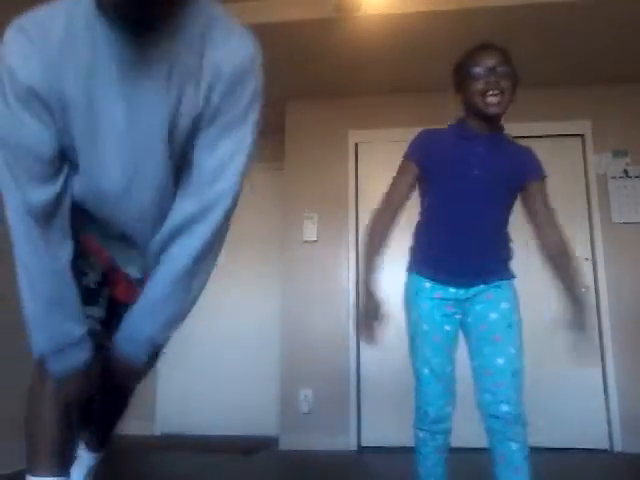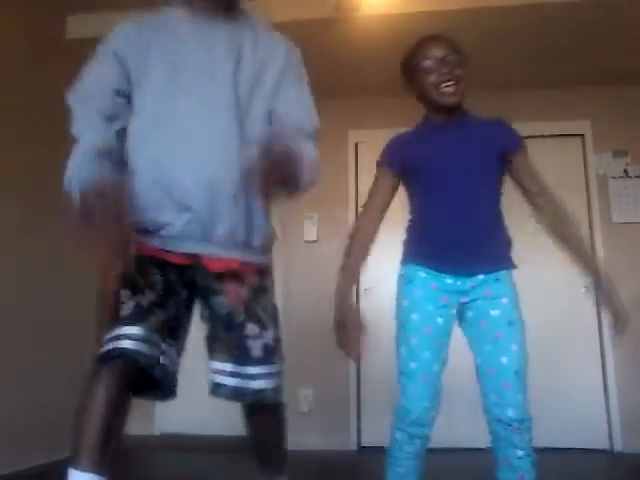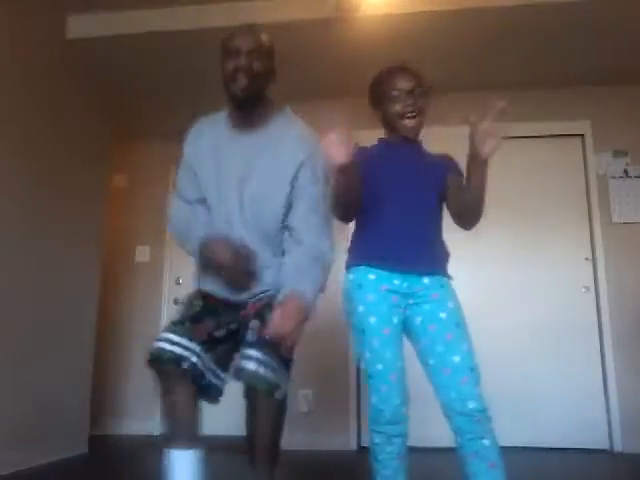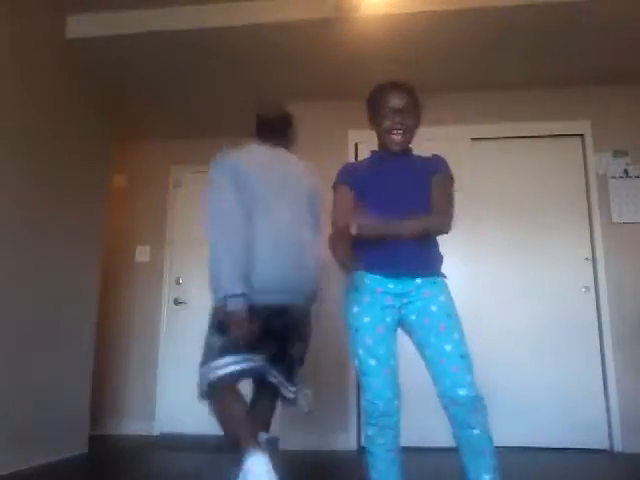
dt=0.5s
person 1, frame 1
left shoulder: (230, 55)
left elbow: (205, 211)
left wrist: (138, 338)
right wrist: (64, 349)
left hip: (164, 249)
right hip: (83, 226)
left knee: (120, 370)
right knee: (65, 362)
person 1, frame 2
left shoulder: (276, 53)
left elbow: (298, 143)
right elbow: (92, 123)
left wrist: (291, 164)
right wrist: (93, 180)
left hip: (238, 243)
right hip: (153, 235)
left knee: (259, 380)
right knee: (121, 358)
person 1, frame 3
left shoulder: (300, 143)
right shoulder: (200, 136)
left elbow: (309, 236)
right elbow: (184, 210)
left wrist: (296, 296)
right wrist: (207, 242)
left hip: (277, 288)
right hip: (220, 284)
right knee: (173, 354)
person 1, frame 4
left shoulder: (230, 161)
right shoulder: (306, 174)
left elbow: (226, 228)
left wrist: (233, 299)
left hip: (253, 291)
right hip: (298, 291)
left knee: (219, 378)
right knee: (269, 380)
person 2, frame 1
left shoulder: (521, 159)
right shoulder: (429, 145)
left elbow: (549, 234)
right elbow: (386, 213)
left wrist: (577, 304)
right wrist: (368, 287)
left hip: (492, 289)
right hip: (430, 287)
left knee: (504, 408)
right knee: (432, 409)
person 2, frame 2
left shoulder: (497, 134)
right shoulder: (403, 148)
left elbow: (544, 204)
right elbow: (369, 220)
left wrist: (598, 275)
right wrist: (344, 297)
left hip: (490, 280)
right hip: (425, 279)
left knee: (510, 411)
right knee: (414, 408)
person 2, frame 3
left shoulder: (441, 164)
right shoulder: (360, 158)
left elbow: (467, 218)
right elbow: (343, 211)
left wrist: (479, 161)
right wrist: (342, 169)
left hip: (431, 285)
right hip: (373, 281)
left knee: (467, 402)
right knee: (387, 405)
person 2, frame 4
left shoulder: (434, 167)
right shoulder: (353, 173)
left elbow: (441, 221)
right elbow: (340, 231)
left wrist: (380, 227)
right wrist: (344, 238)
left hip: (425, 285)
right hip: (371, 286)
left knee: (462, 392)
right knee: (379, 402)
